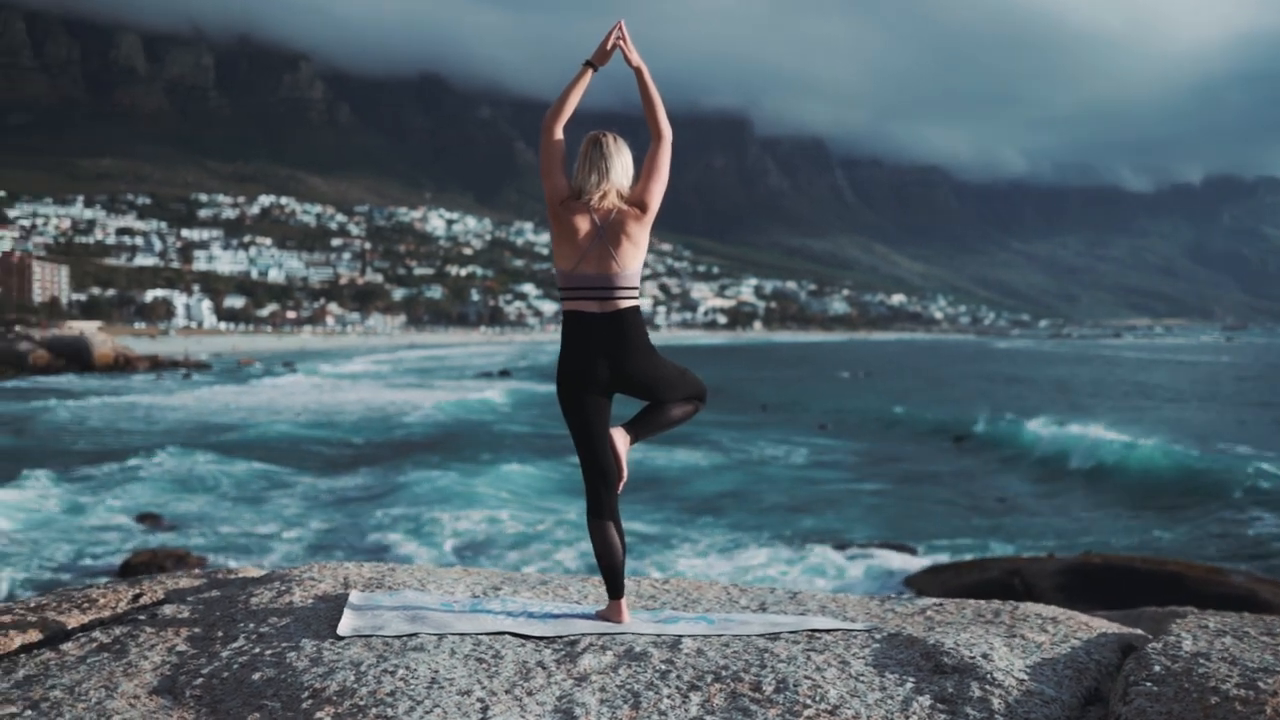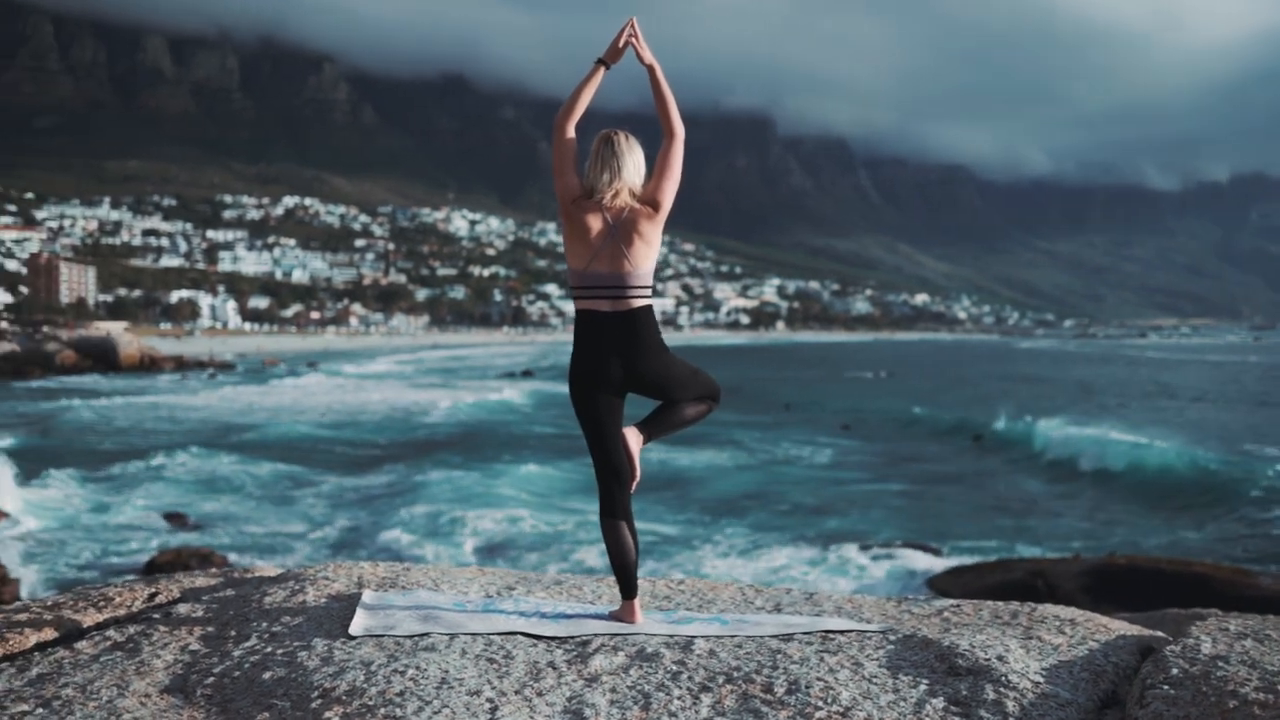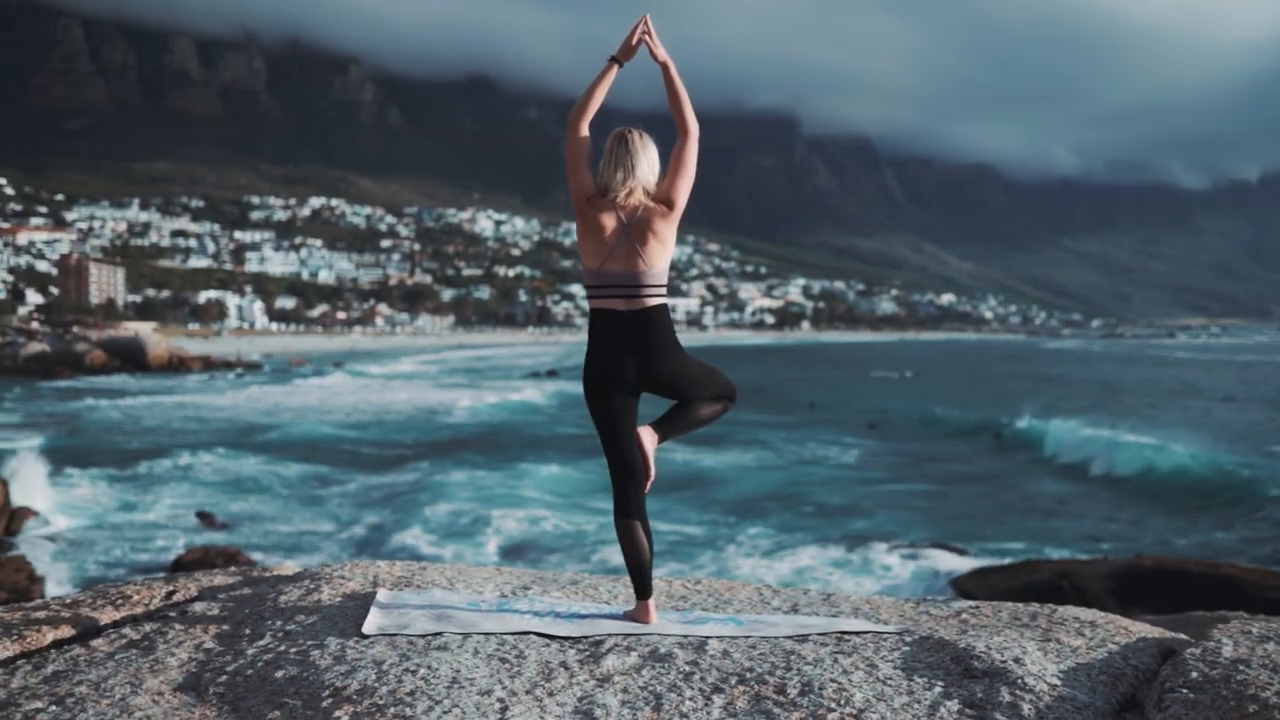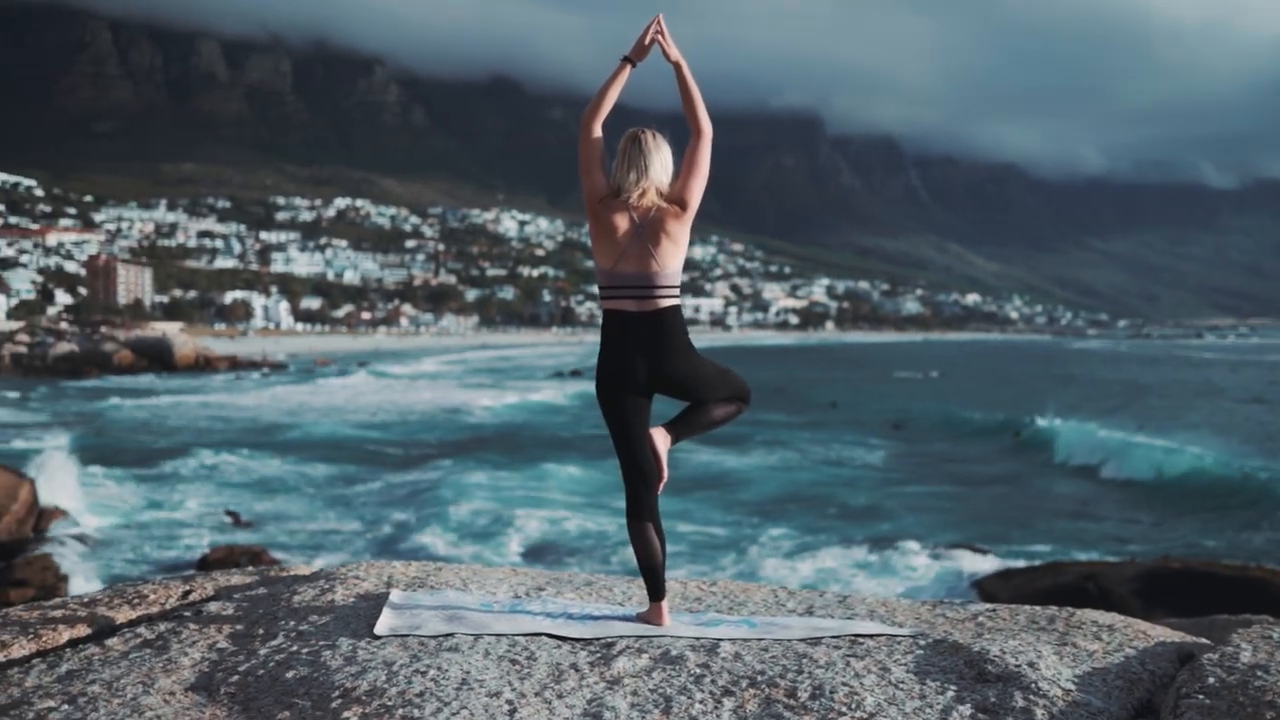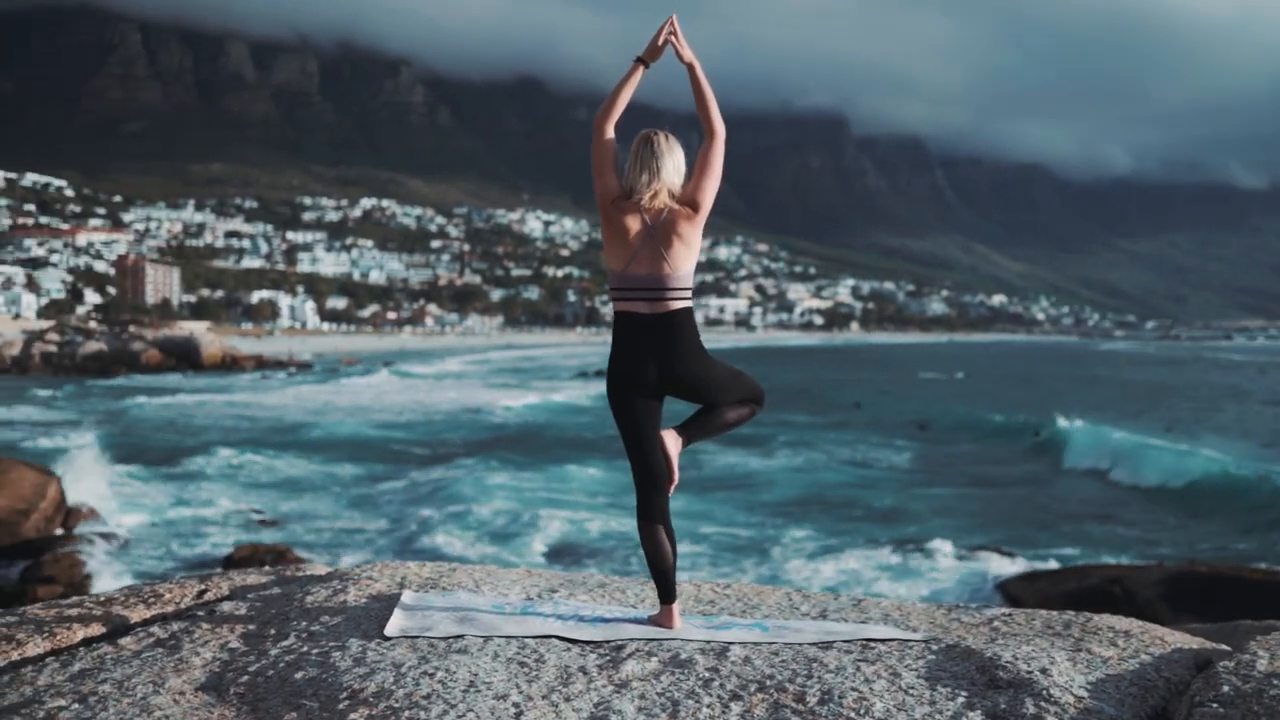
dt=0.3s
person 1, frame 1
left shoulder: (563, 215)
right shoulder: (639, 216)
left elbow: (552, 130)
right elbow: (664, 137)
left wrist: (593, 64)
right wrist: (637, 65)
left hip: (579, 359)
right hip: (630, 353)
left knee: (599, 486)
right knee: (694, 393)
left ankle: (618, 605)
right ankle: (628, 435)
person 1, frame 2
left shoulder: (575, 213)
right shoulder: (651, 215)
left elbow: (563, 128)
right elbow: (676, 134)
left wrist: (605, 62)
right wrist: (650, 62)
left hip: (591, 358)
right hip: (642, 352)
left knee: (612, 487)
right knee: (707, 392)
left ankle: (630, 605)
right ankle: (641, 435)
person 1, frame 3
left shoulder: (589, 212)
right shoulder: (665, 213)
left elbow: (577, 126)
right elbow: (689, 131)
left wrist: (619, 59)
right wrist: (662, 60)
left hip: (605, 358)
right hip: (657, 352)
left knee: (627, 487)
right knee: (724, 392)
left ankle: (644, 605)
right ankle: (655, 434)
person 1, frame 4
left shoulder: (602, 213)
right shoulder: (678, 214)
left elbow: (589, 127)
right elbow: (704, 132)
left wrist: (631, 59)
right wrist: (676, 60)
left hip: (618, 358)
right hip: (669, 352)
left knee: (639, 488)
right knee: (738, 393)
left ankle: (657, 607)
right ankle: (667, 435)
person 1, frame 5
left shoulder: (613, 215)
right shoulder: (690, 217)
left elbow: (602, 128)
right elbow: (716, 133)
left wrist: (644, 61)
right wrist: (689, 61)
left hip: (629, 360)
right hip: (680, 355)
left knee: (650, 490)
right knee: (751, 396)
left ankle: (669, 610)
right ankle: (679, 437)
